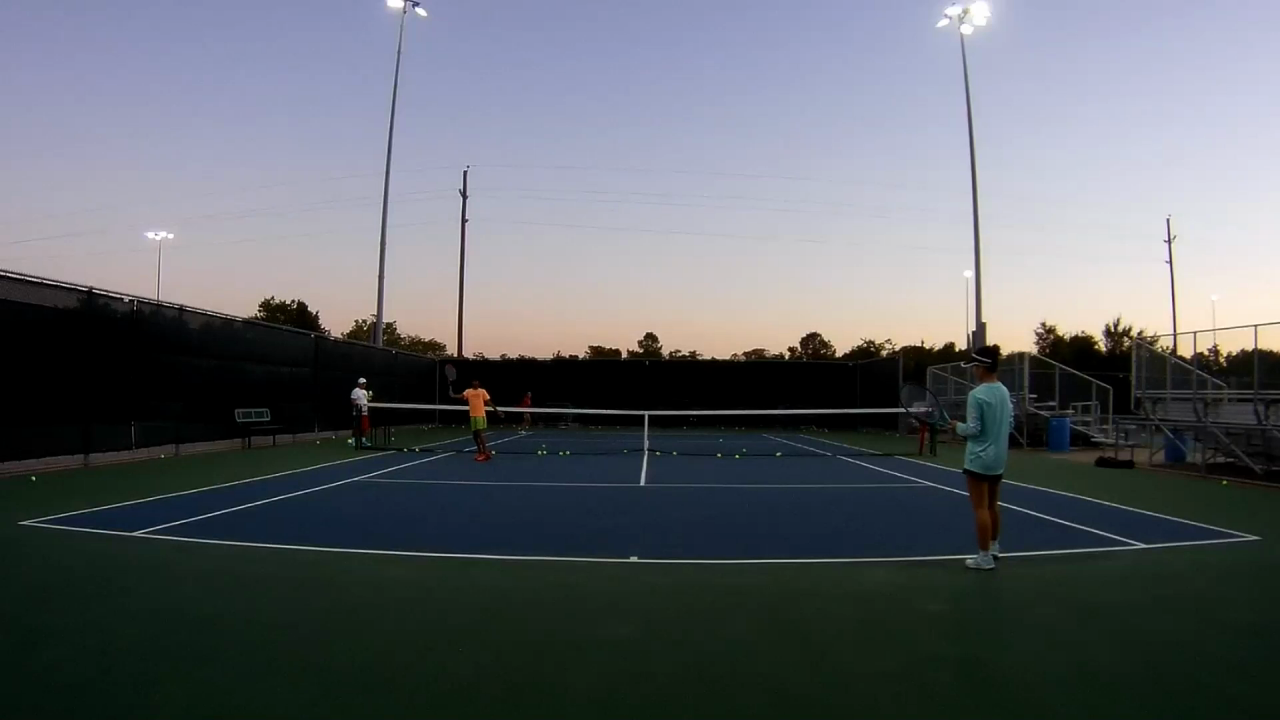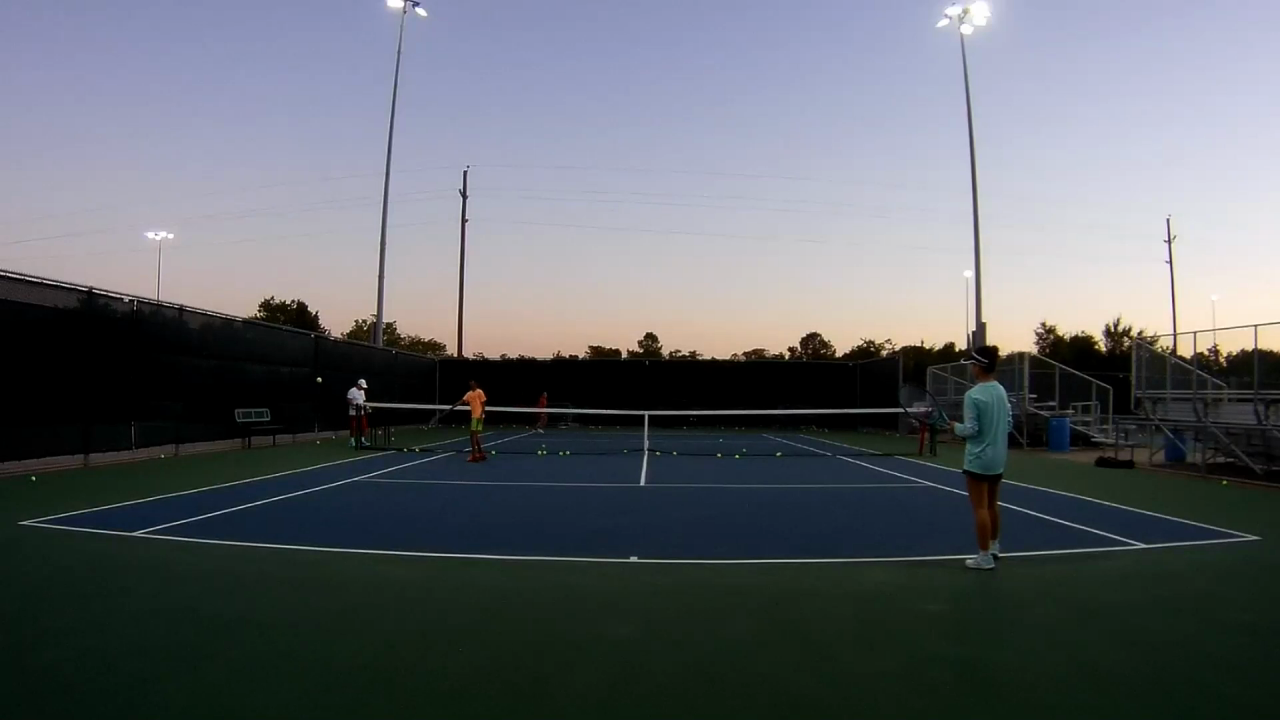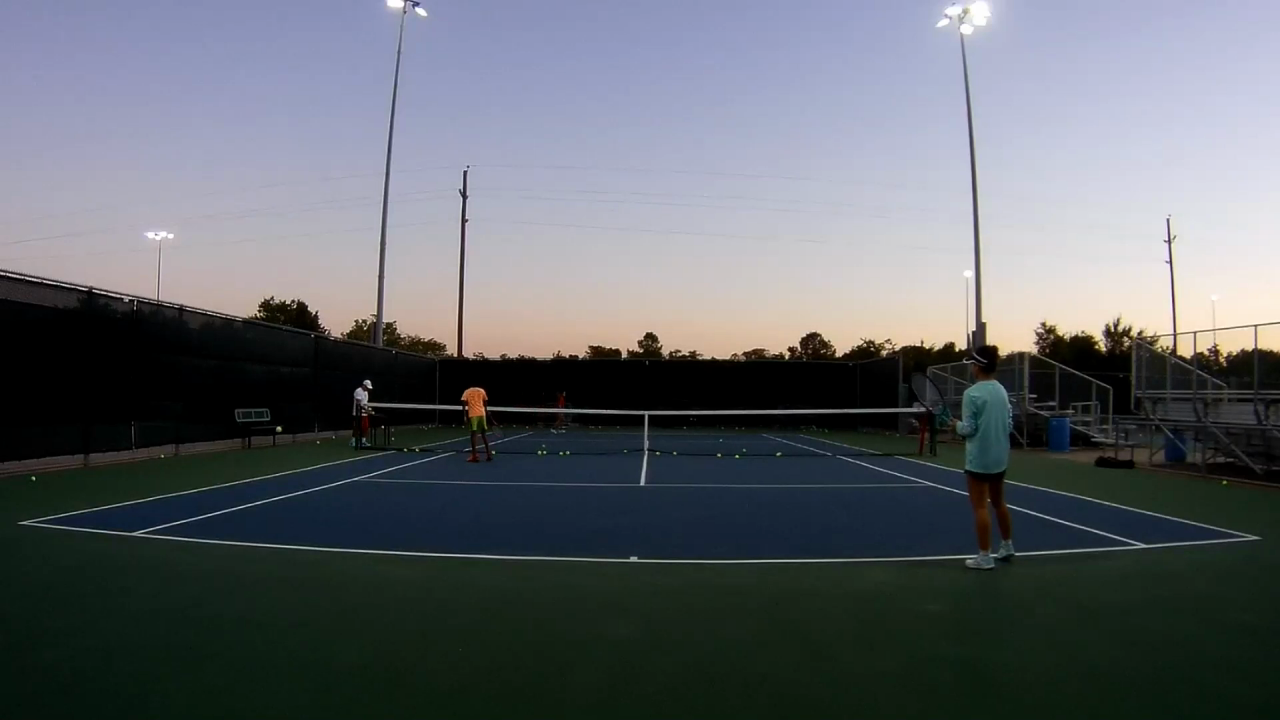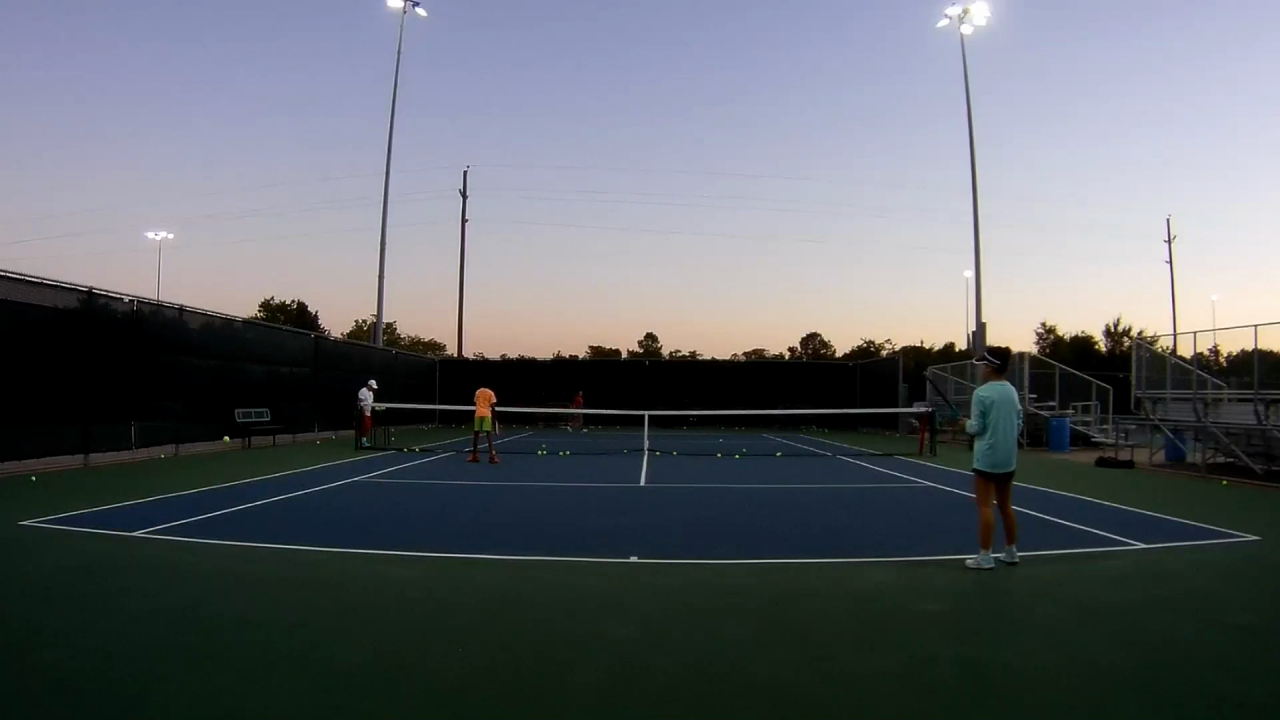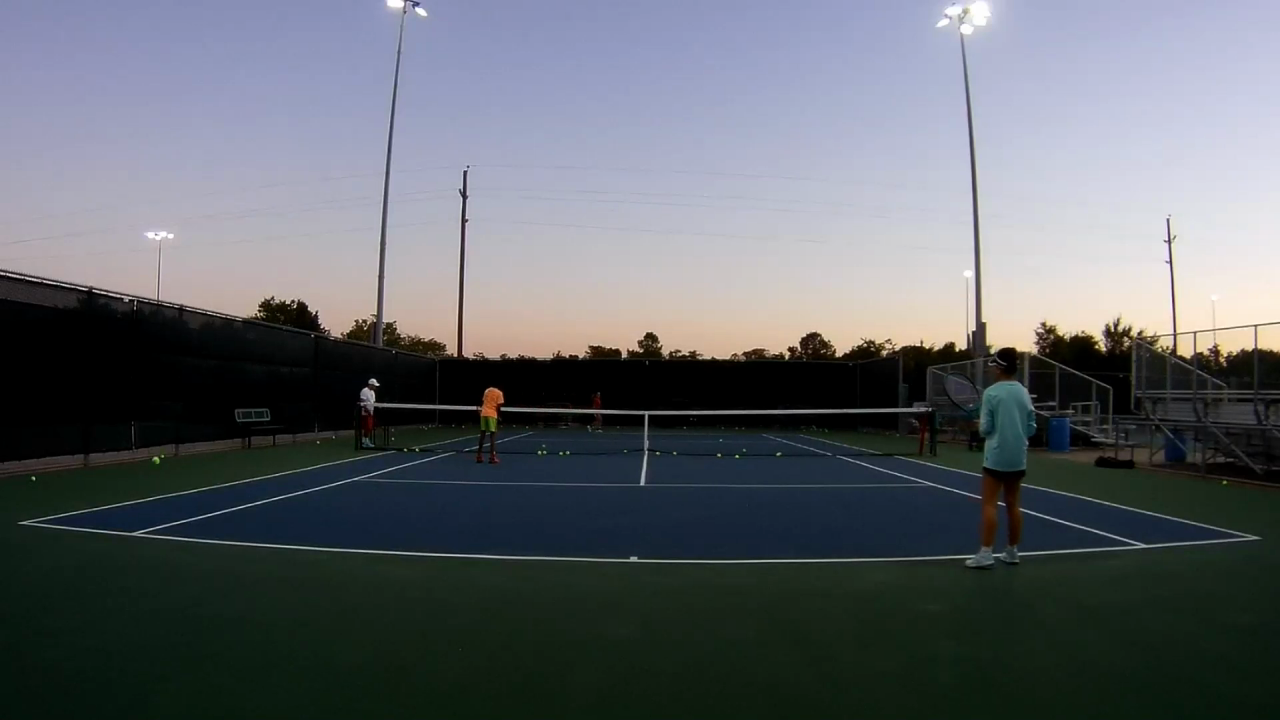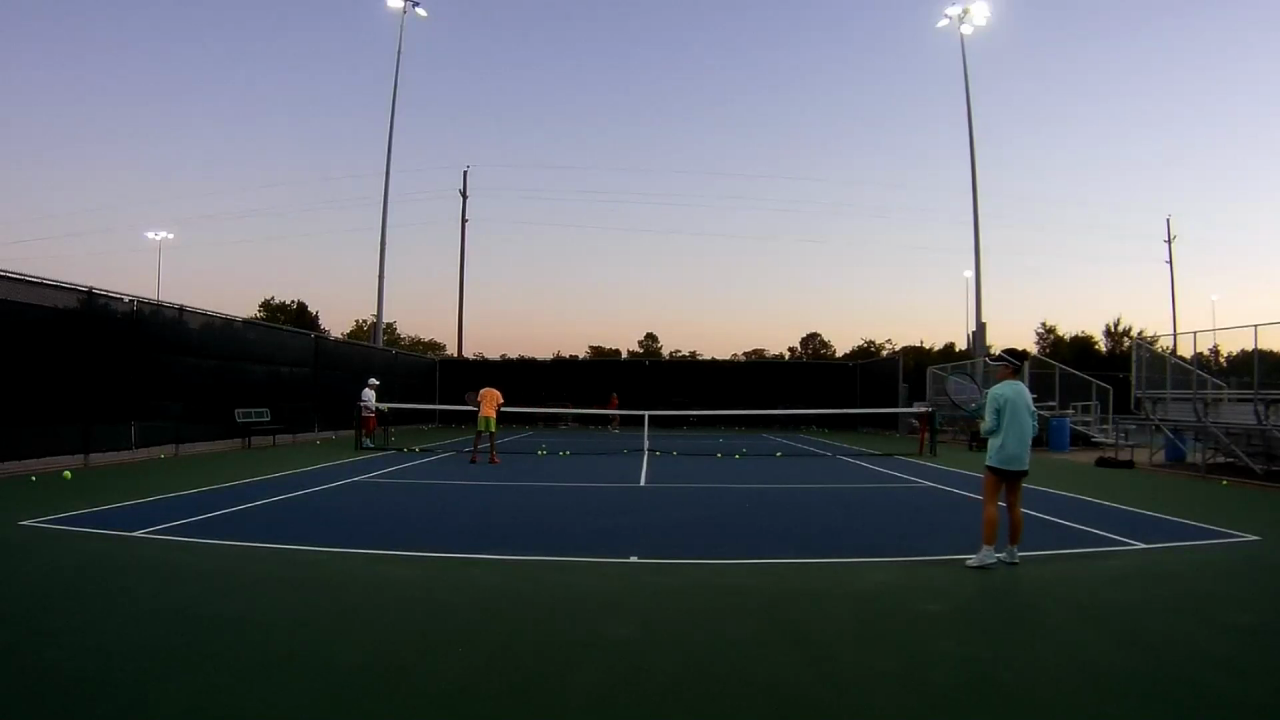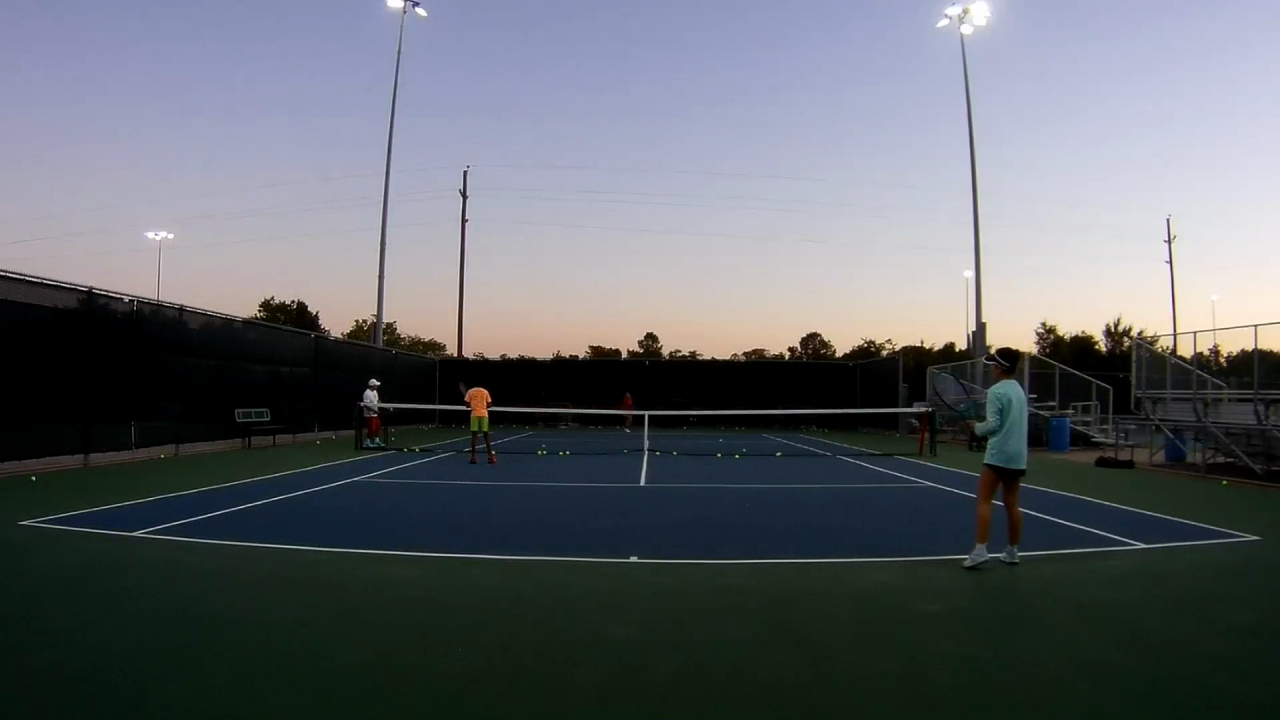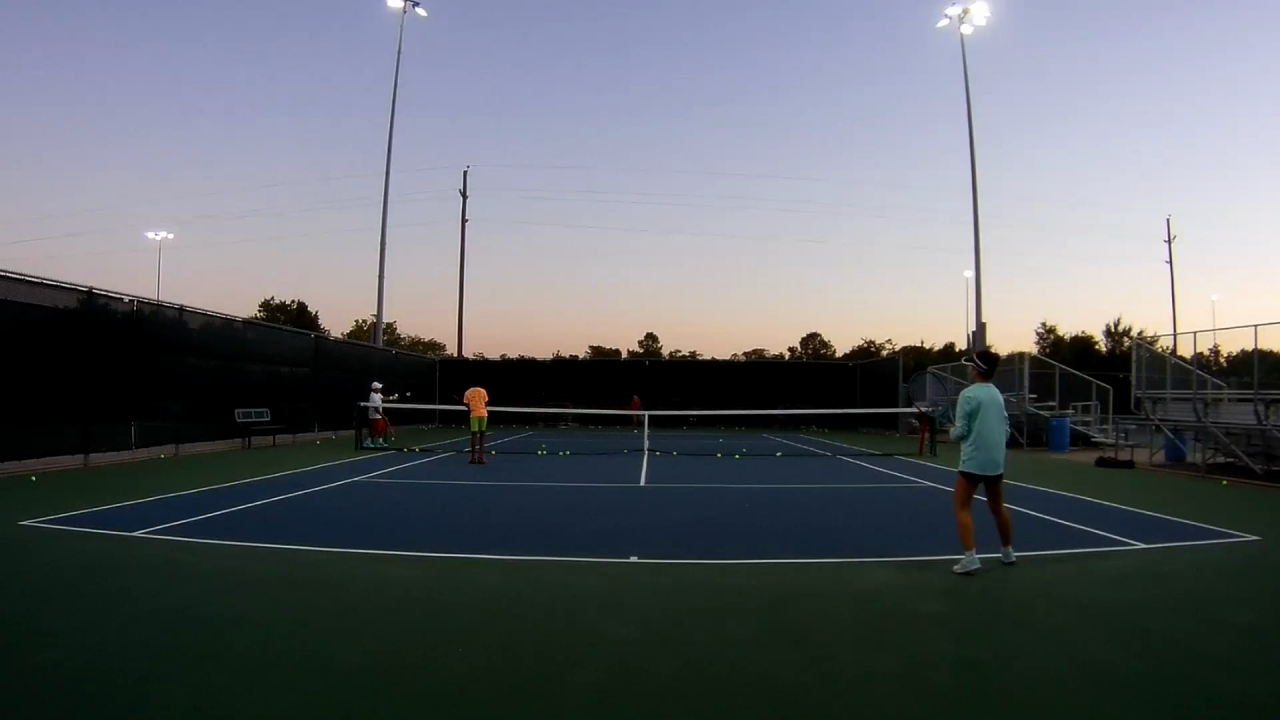
dt=0.4s
person 1, frame 1
left shoulder: (977, 395)
right shoulder: (1004, 392)
left elbow: (973, 429)
right elbow: (1010, 424)
left wrist: (957, 426)
left hip: (979, 459)
right hip: (998, 458)
left knee: (980, 508)
right knee: (992, 505)
left ankle: (985, 557)
right ankle: (994, 546)
person 1, frame 2
left shoulder: (973, 395)
right shoulder: (1001, 391)
left elbow: (971, 430)
right elbow: (1008, 423)
left wrist: (956, 427)
left hip: (979, 458)
right hip: (998, 457)
left knee: (980, 508)
right knee: (992, 504)
left ankle: (985, 557)
right ankle: (994, 545)
person 1, frame 3
left shoulder: (972, 393)
right shoulder: (1001, 391)
left elbow: (968, 429)
right elbow: (1009, 424)
left wrist: (956, 425)
left hip: (979, 458)
right hip: (1000, 456)
left knee: (980, 508)
right knee: (999, 503)
left ankle: (984, 557)
right ankle: (1007, 545)
person 1, frame 4
left shoulder: (982, 393)
right shoulder: (1012, 392)
left elbow: (976, 428)
right elbow: (1018, 425)
left wrist: (966, 424)
left hip: (987, 457)
right hip: (1008, 457)
left knee: (985, 507)
right knee: (1005, 505)
left ankle: (985, 556)
right ankle: (1011, 551)
person 1, frame 5
left shoulder: (991, 393)
right shoulder: (1024, 393)
left elbow: (985, 427)
right elbow: (1032, 427)
left wrist: (979, 426)
left hip: (996, 456)
right hip: (1018, 457)
left knee: (989, 505)
right knee: (1013, 505)
left ankle: (985, 553)
right ankle: (1012, 551)
person 1, frame 6
left shoulder: (997, 391)
right shoulder: (1026, 393)
left elbow: (990, 425)
right elbow: (1034, 427)
left wrist: (982, 427)
left hip: (1000, 455)
right hip: (1021, 456)
left knee: (990, 503)
right knee: (1014, 504)
left ankle: (987, 552)
right ankle: (1012, 551)
person 1, frame 7
left shoulder: (996, 391)
right shoulder: (1019, 390)
left elbow: (993, 425)
left wrist: (977, 427)
left hip: (999, 454)
right hip: (1018, 455)
left knee: (984, 501)
right knee: (1011, 504)
left ankle: (980, 550)
right ankle: (1012, 552)
person 1, frame 8
left shoulder: (968, 395)
right shoulder: (997, 395)
left elbow: (960, 431)
right elbow: (1006, 430)
left wrist: (952, 432)
left hip: (973, 461)
right hip: (995, 461)
left knee: (962, 508)
right knee: (998, 508)
left ankle: (970, 558)
right ankle: (1007, 551)
